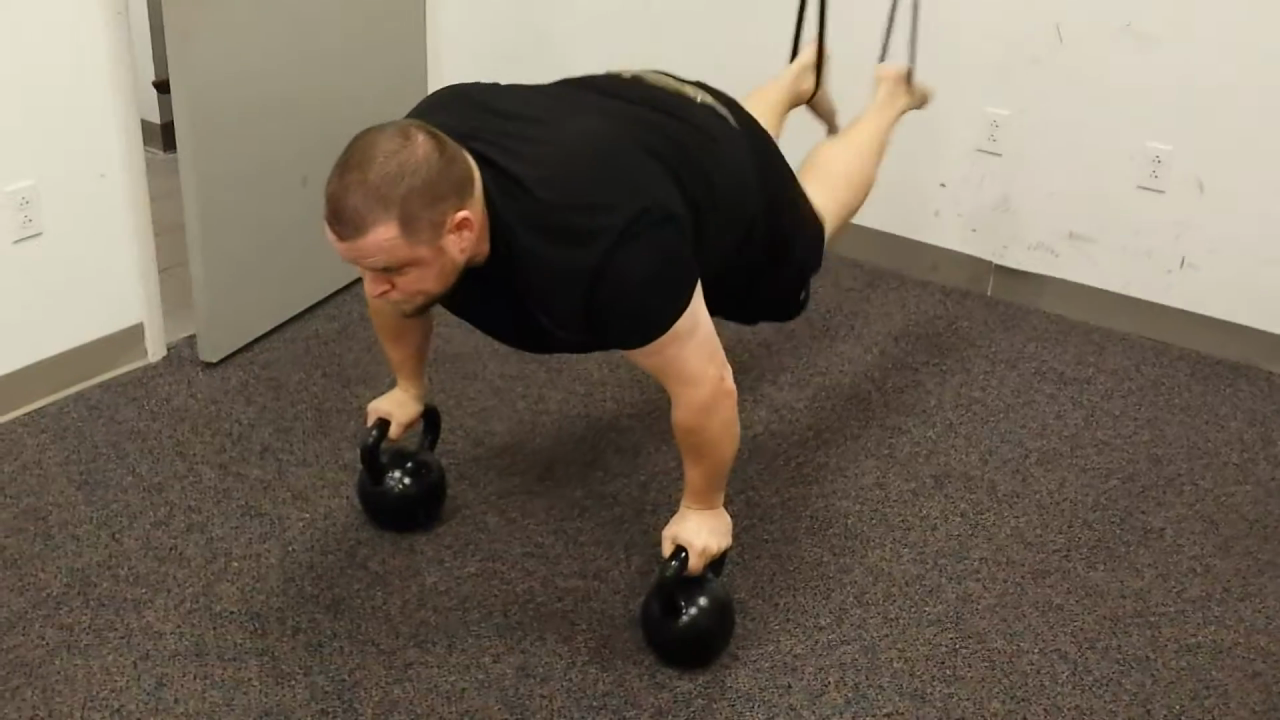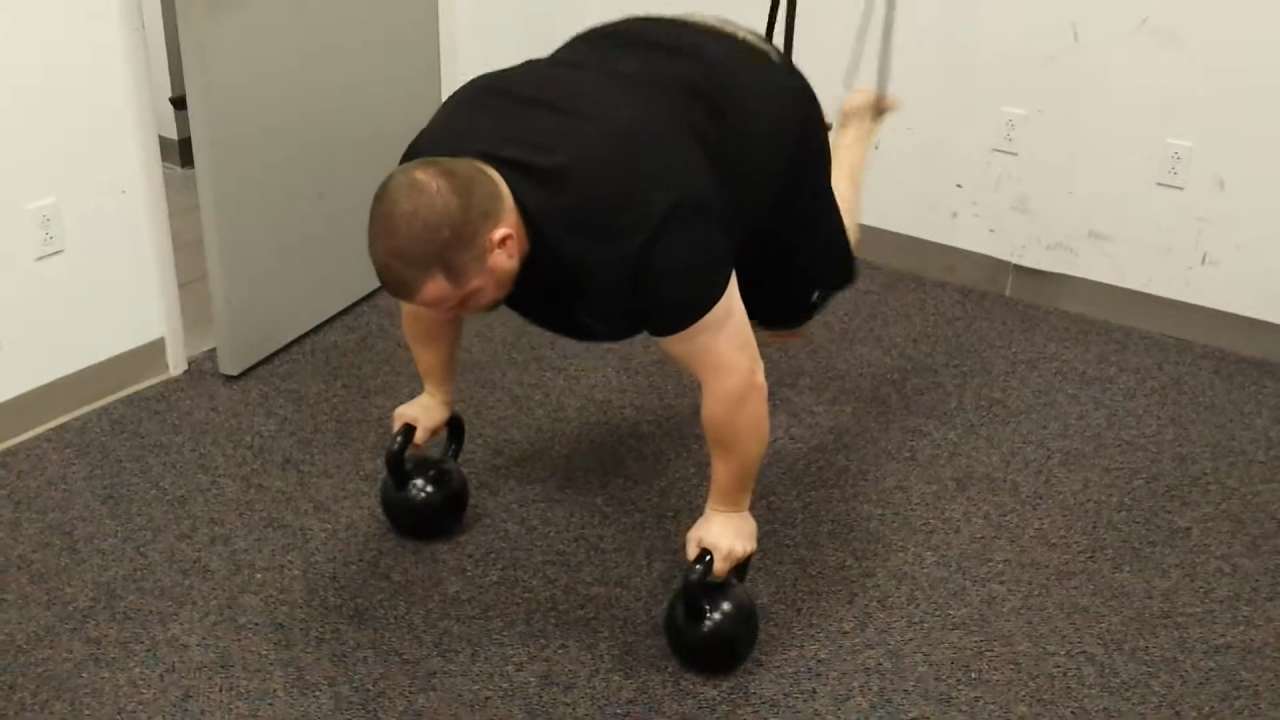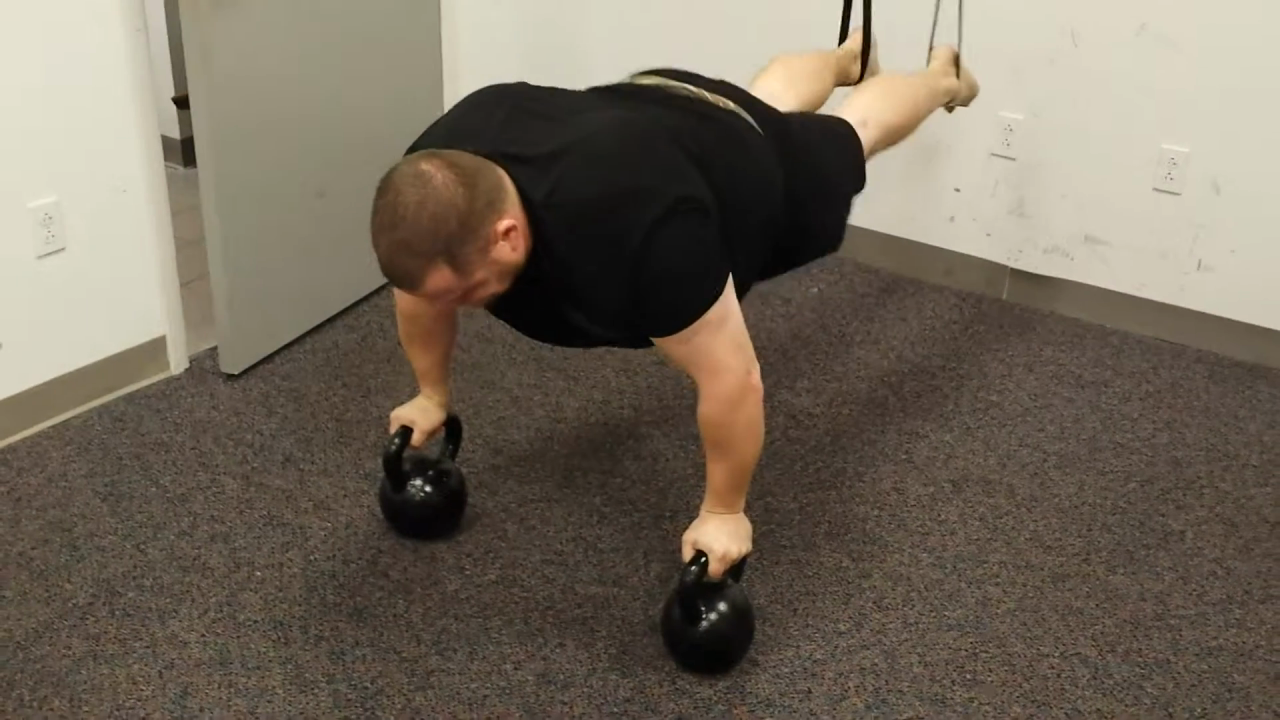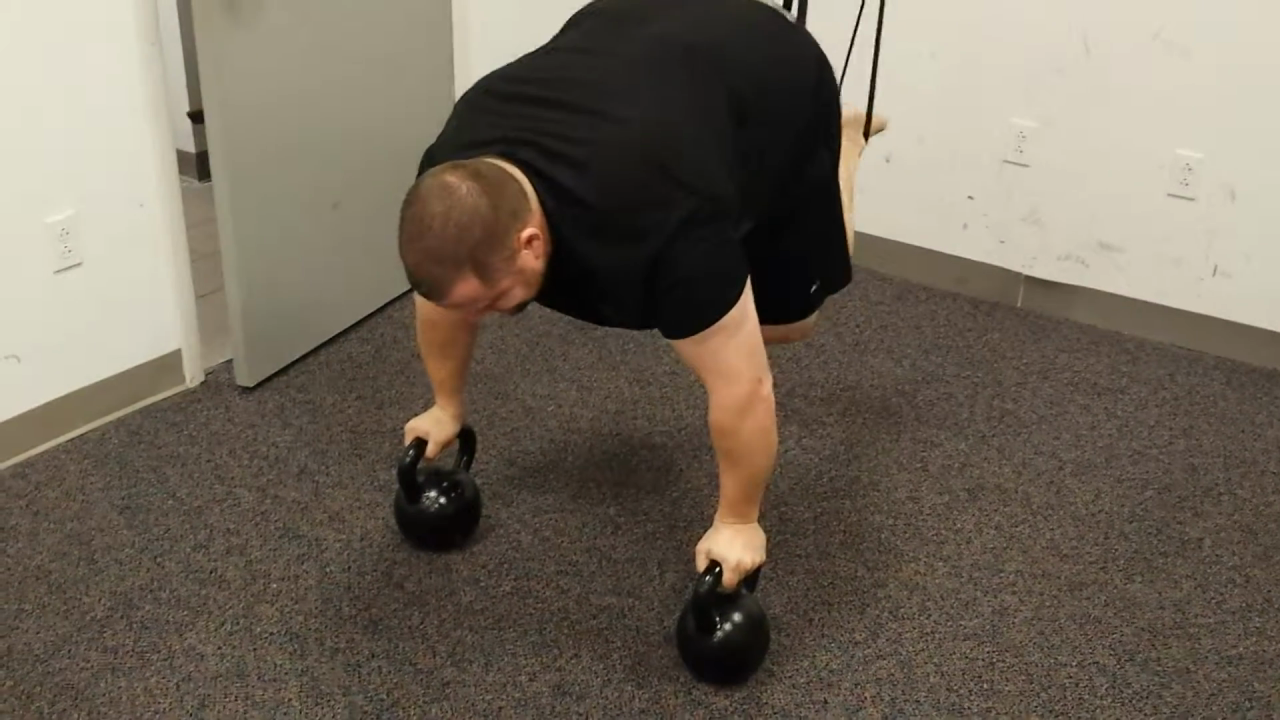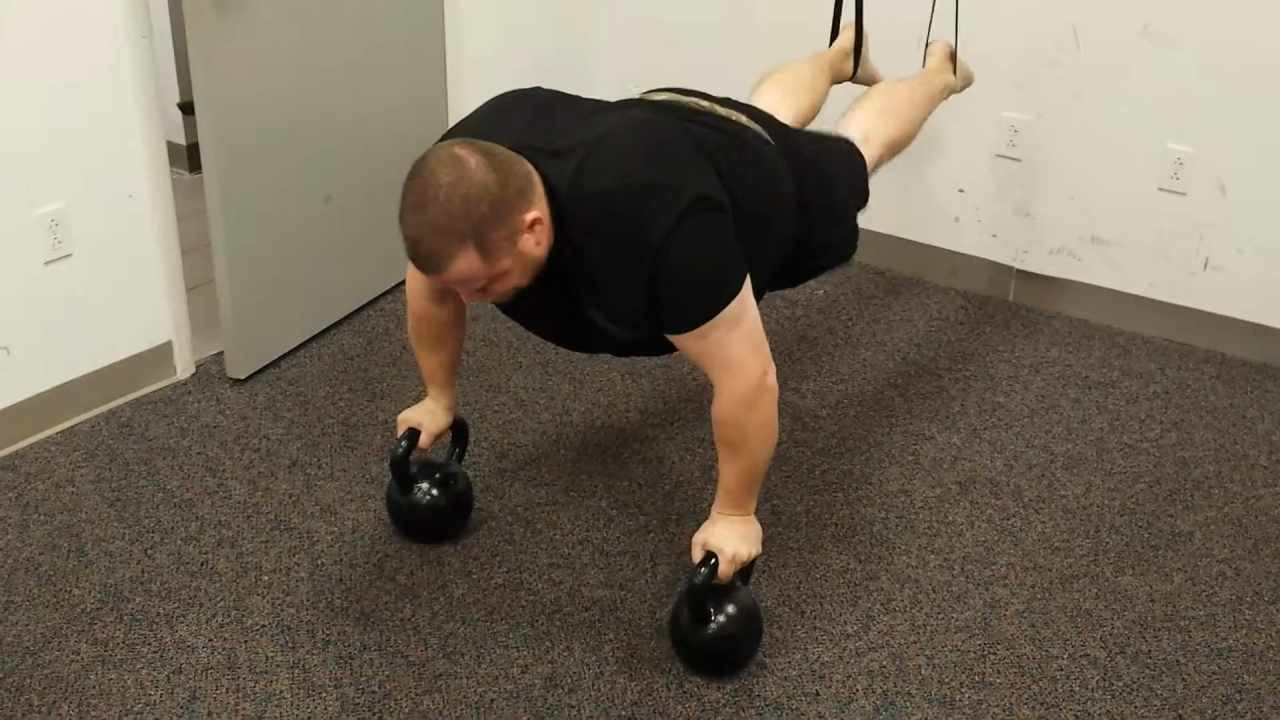
dt=1s
person 1, frame 1
left shoulder: (593, 245)
right shoulder: (415, 166)
left elbow: (706, 386)
right elbow: (393, 287)
left wrist: (703, 509)
right wrist: (409, 388)
left hip: (723, 169)
left knee: (805, 226)
left ankle: (888, 97)
right ankle: (798, 79)
person 1, frame 2
left shoulder: (633, 232)
right shoulder: (432, 176)
left elbow: (737, 378)
right elbow: (420, 273)
left wrist: (728, 513)
right wrist: (435, 393)
left hip: (757, 110)
left knee: (784, 315)
left ankle: (854, 124)
person 1, frame 3
left shoulder: (632, 229)
right shoulder: (438, 172)
left elbow: (733, 380)
right elbow: (421, 289)
left wrist: (723, 513)
right wrist: (432, 396)
left hip: (755, 173)
left knee: (851, 131)
right knee: (771, 99)
left ankle: (942, 80)
right ankle: (849, 56)
person 1, frame 4
left shoulder: (651, 225)
right shoulder: (455, 169)
left elbow: (742, 386)
right elbow: (440, 291)
left wrist: (737, 524)
right wrist: (447, 407)
left hip: (773, 71)
left knee: (785, 321)
left ankle: (846, 139)
person 1, frame 5
left shoulder: (655, 228)
right shoulder: (464, 172)
left elbow: (748, 379)
right elbow: (430, 288)
left wrist: (734, 516)
right wrist: (439, 399)
left hip: (769, 183)
left knee: (860, 142)
right knee: (768, 112)
left ankle: (938, 73)
right ankle: (839, 56)
